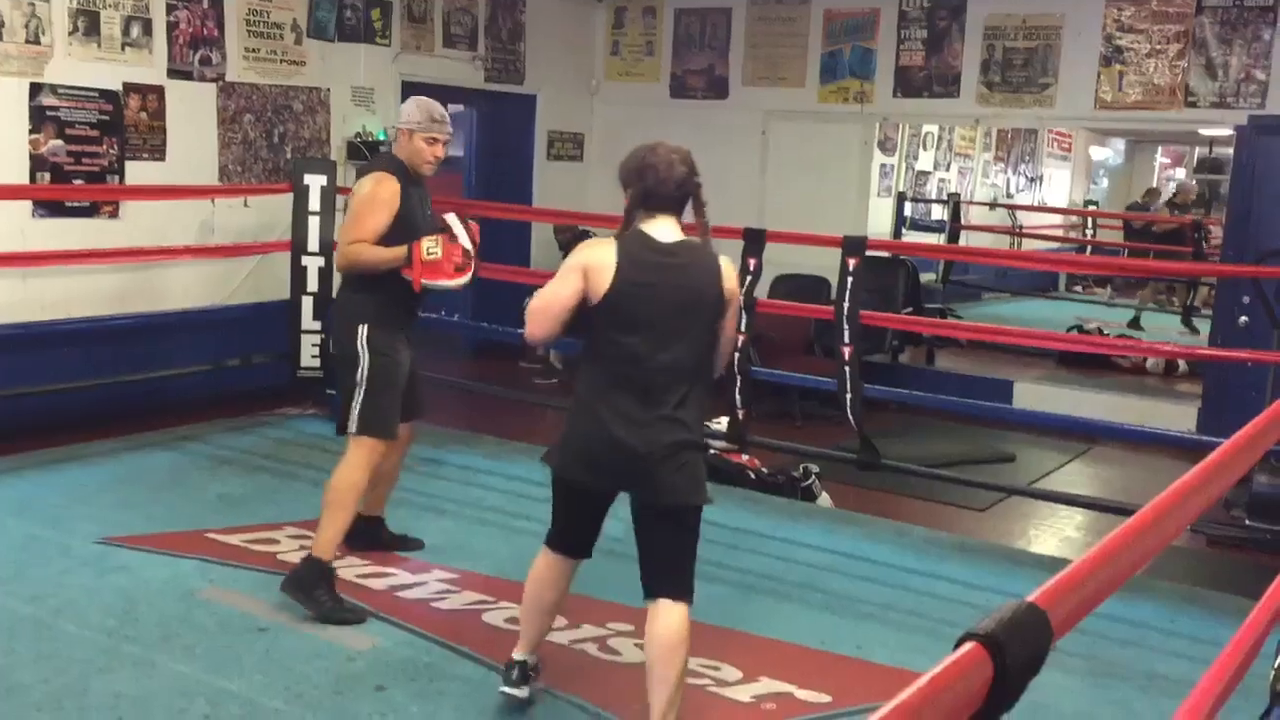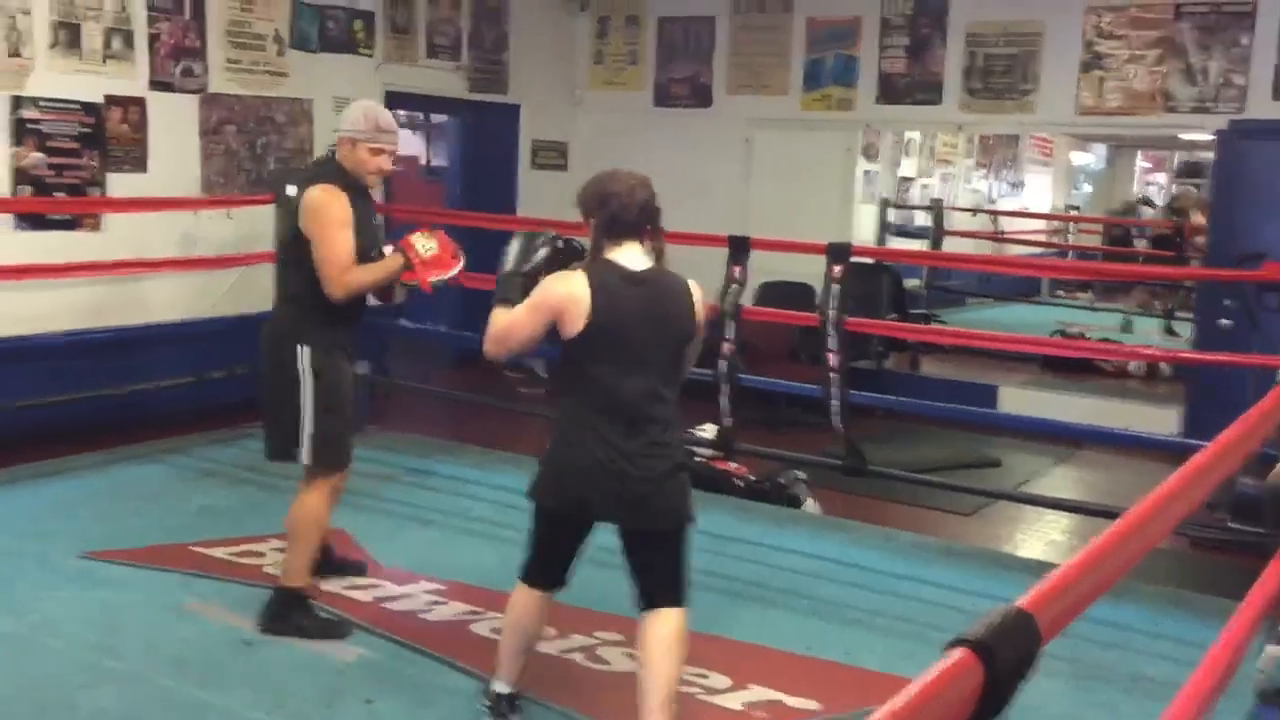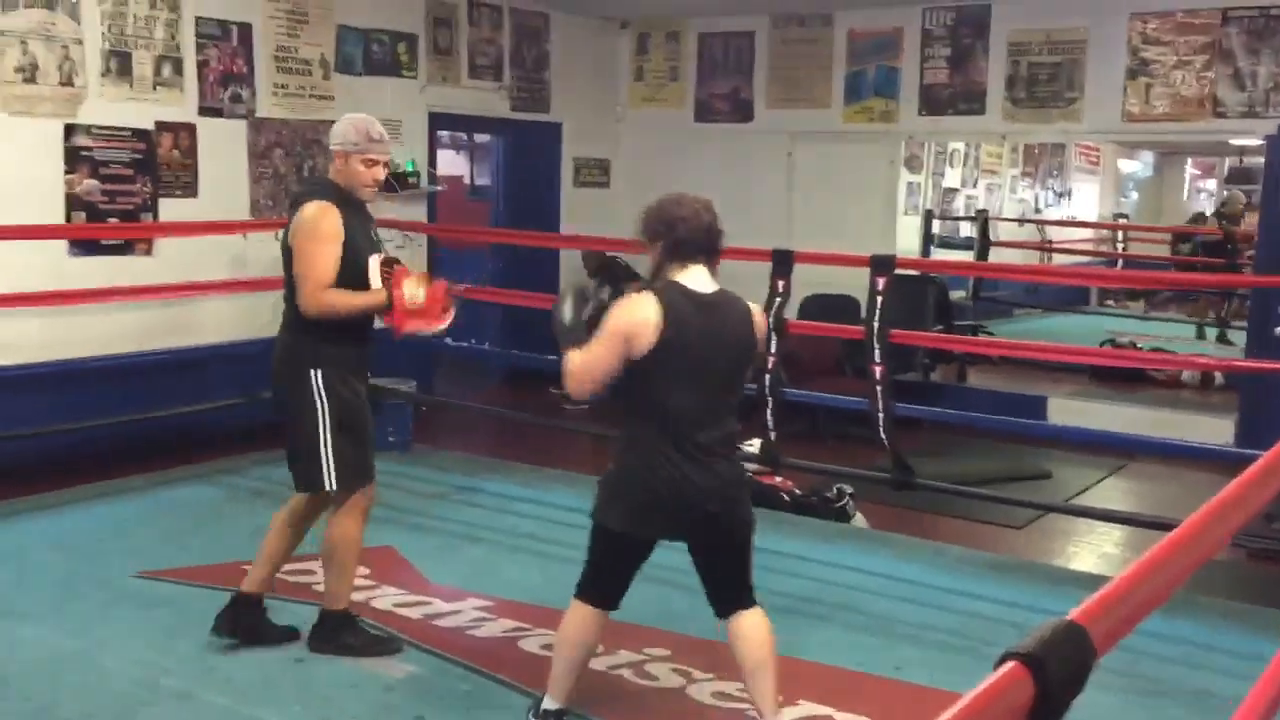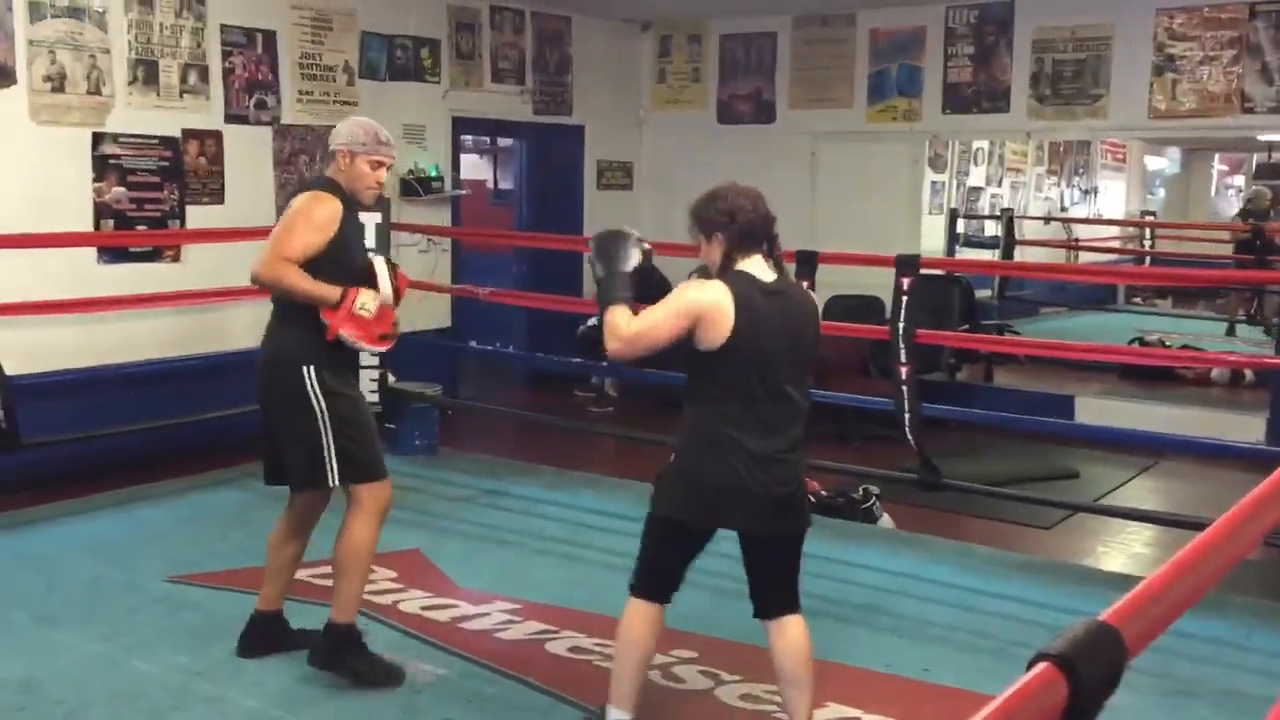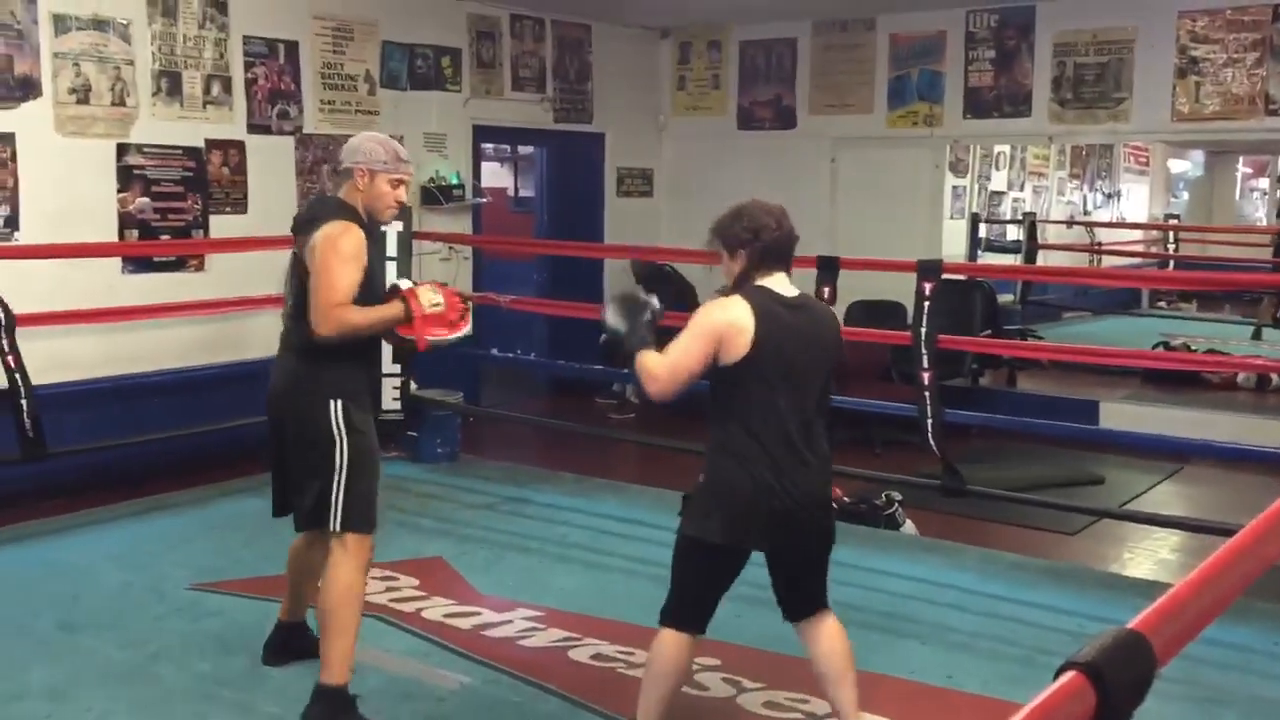
dt=0.3s
person 1, frame 1
left shoulder: (413, 185)
right shoulder: (382, 183)
right elbow: (349, 253)
right wrist: (409, 253)
left hip: (390, 326)
right hip: (368, 327)
left knee: (399, 429)
right knee: (368, 444)
left ankle: (369, 526)
right ankle: (312, 574)
person 1, frame 2
left shoulder: (351, 192)
right shoulder: (326, 196)
right elbow: (339, 284)
left wrist: (395, 261)
right wrist: (400, 261)
left hip: (324, 343)
right hip: (308, 346)
left knee: (333, 457)
right knee: (325, 472)
left ankle: (315, 552)
right ankle: (288, 602)
person 1, frame 3
left shoulder: (353, 211)
right shoulder: (322, 212)
right elbow: (313, 301)
left wrist: (386, 283)
right wrist: (388, 297)
left hip: (331, 367)
right hip: (318, 369)
left knee: (317, 494)
right knee: (355, 495)
left ankle: (244, 607)
right ankle: (334, 624)
person 1, frame 4
left shoulder: (344, 212)
right shoulder: (320, 204)
right elbow: (268, 268)
left wrist: (373, 293)
right wrist: (341, 297)
left hip: (310, 369)
right hip: (309, 369)
left knee: (309, 498)
right knee: (371, 493)
left ankle: (265, 624)
right ankle: (339, 637)
person 1, frame 5
left shoulder: (329, 227)
right shoulder: (342, 233)
right elbow: (329, 321)
left wrist: (387, 312)
right wrist: (402, 307)
left hip: (302, 391)
right hip: (326, 398)
left knee: (317, 524)
right knee: (349, 541)
left ankle: (290, 634)
person 2, frame 1
left shoulder: (598, 255)
right shoulder: (720, 272)
left elbow: (536, 328)
right elbow: (715, 362)
left hip: (592, 440)
right hip: (672, 450)
left knee: (562, 548)
right knee: (669, 593)
left ankle: (520, 664)
person 2, frame 2
left shoulder: (567, 287)
right shoulder: (688, 296)
left elbow: (496, 345)
left wrist: (513, 279)
left hip: (578, 465)
right hip: (655, 472)
left knee: (538, 580)
right knee: (664, 602)
person 2, frame 3
left shoulder: (638, 310)
right shoulder: (749, 317)
left elbow: (580, 383)
left wrist: (572, 328)
left hip: (640, 483)
right hip: (719, 487)
left knee: (592, 596)
right knee: (739, 604)
person 2, frame 4
left shoulder: (704, 297)
right shoulder: (805, 304)
left elbow: (620, 343)
left wrist: (613, 279)
left hip: (704, 474)
right hip: (779, 480)
left knee: (648, 591)
right knee: (781, 608)
person 2, frame 5
left shoulder: (726, 314)
right shoulder: (825, 320)
left elbow: (660, 384)
left wrist: (637, 333)
left hip: (732, 492)
right hip: (806, 493)
left knee: (683, 619)
right knee: (812, 612)
